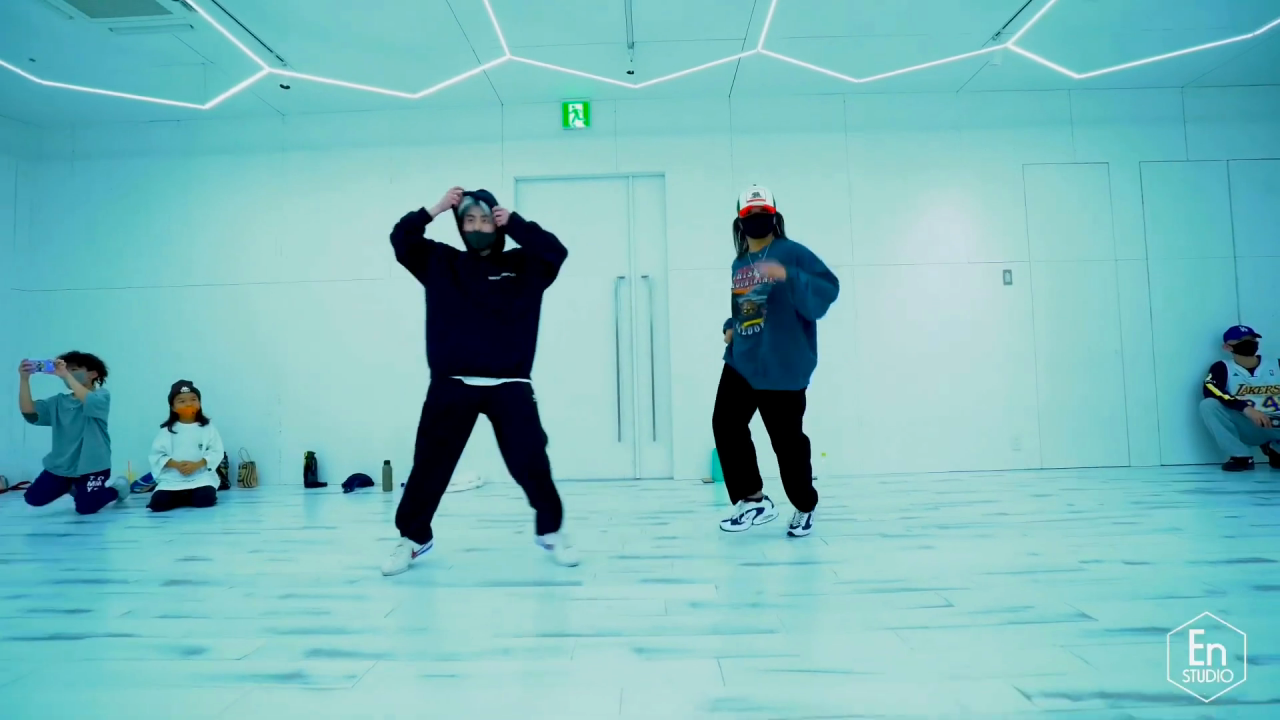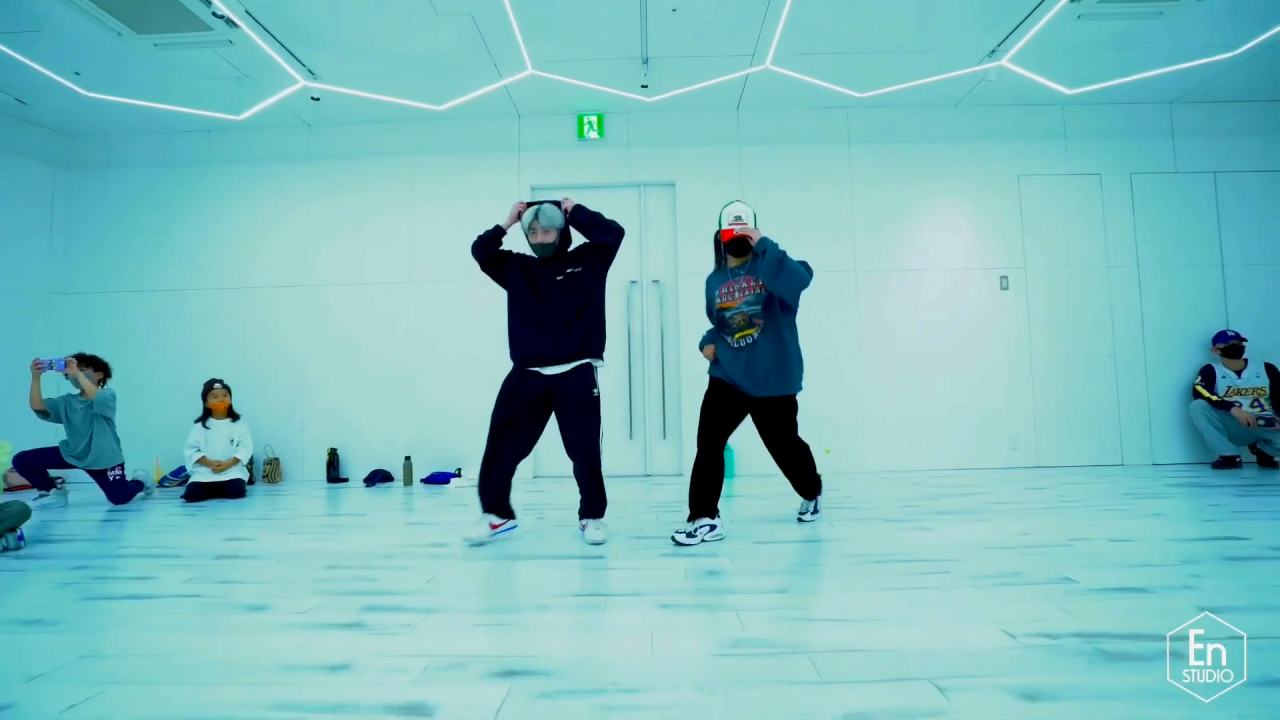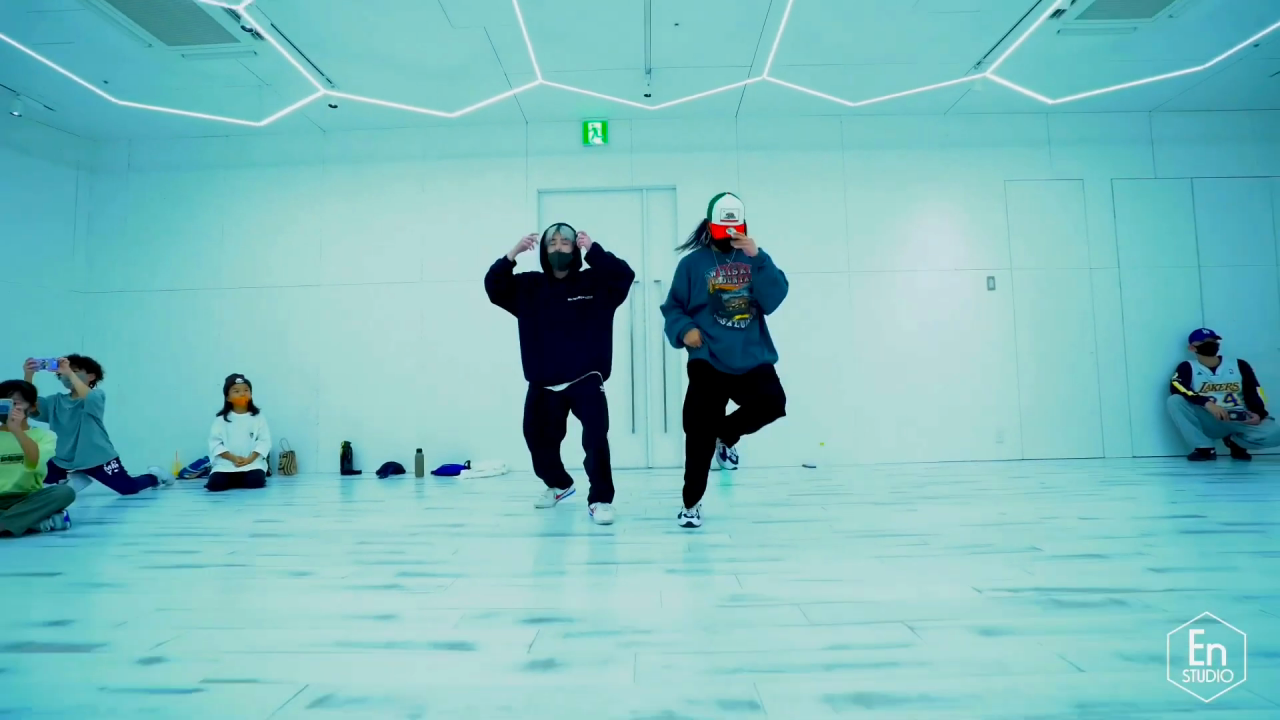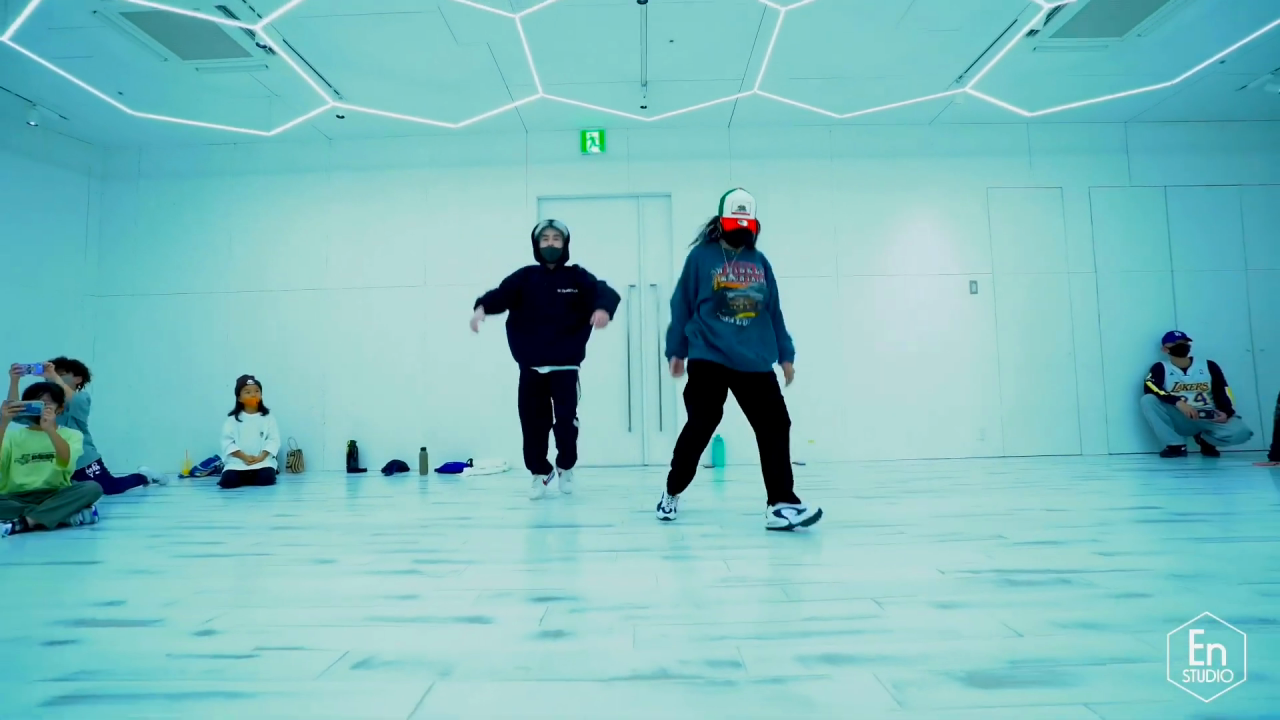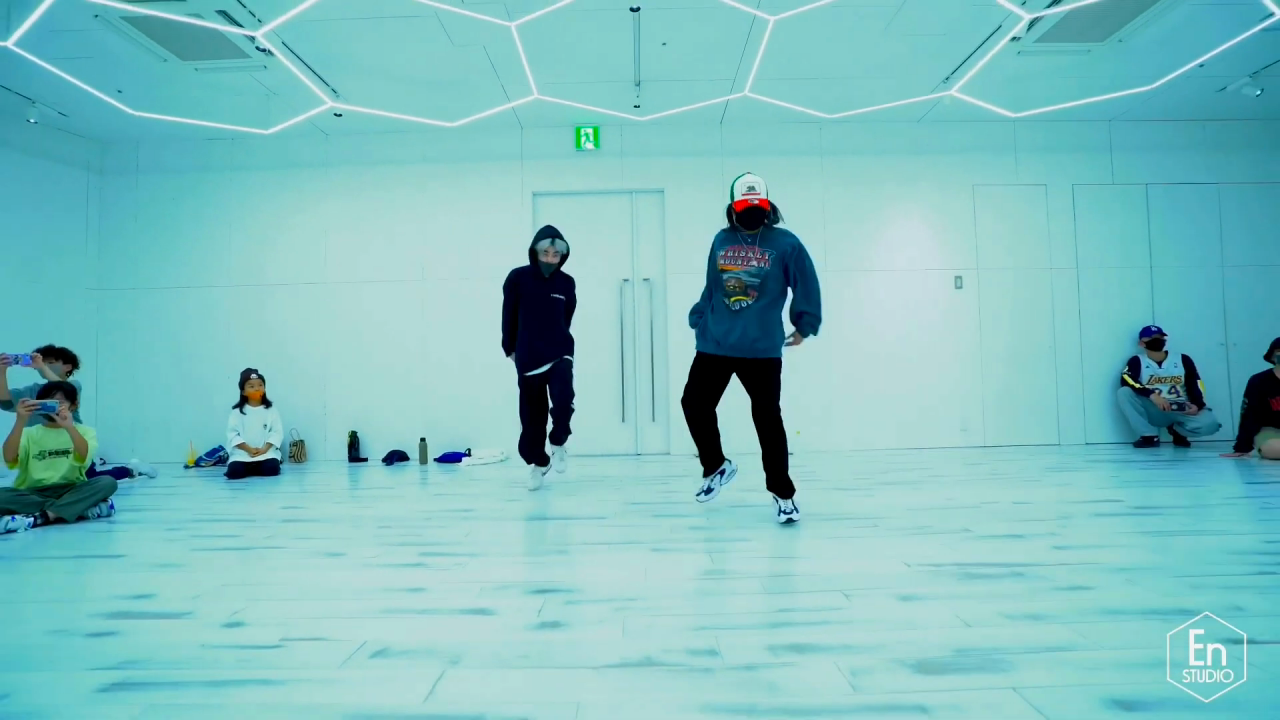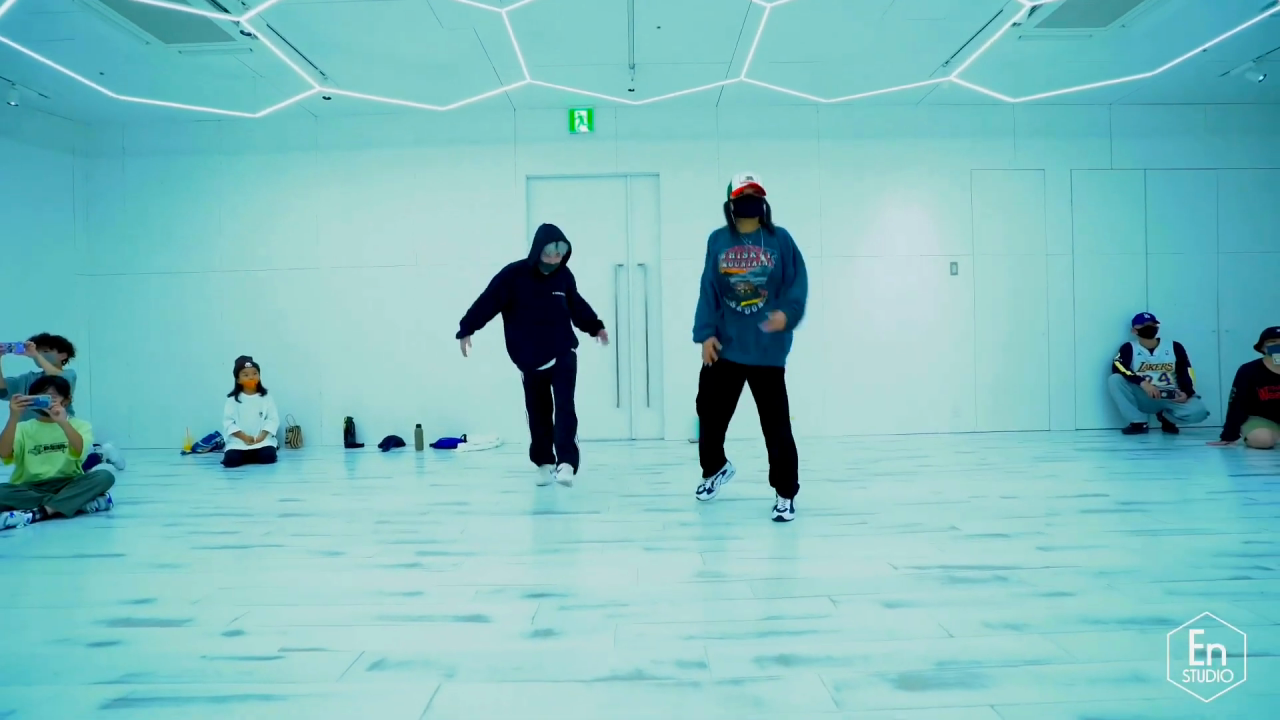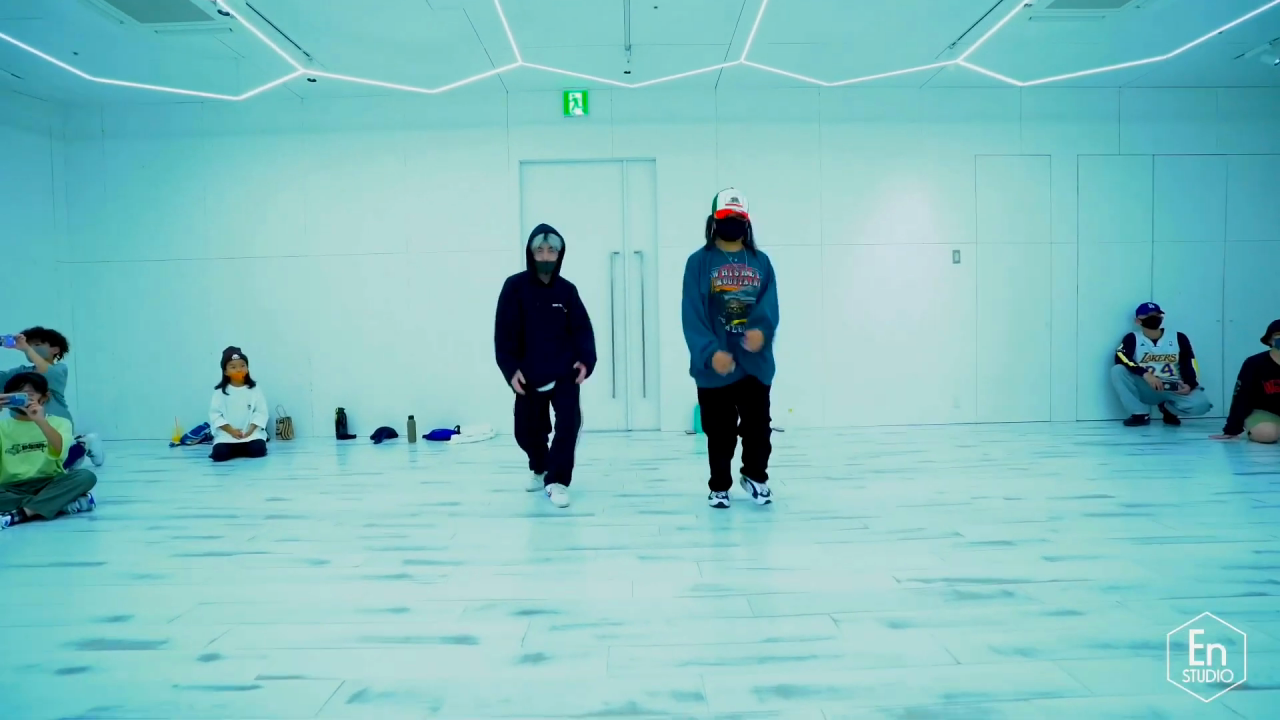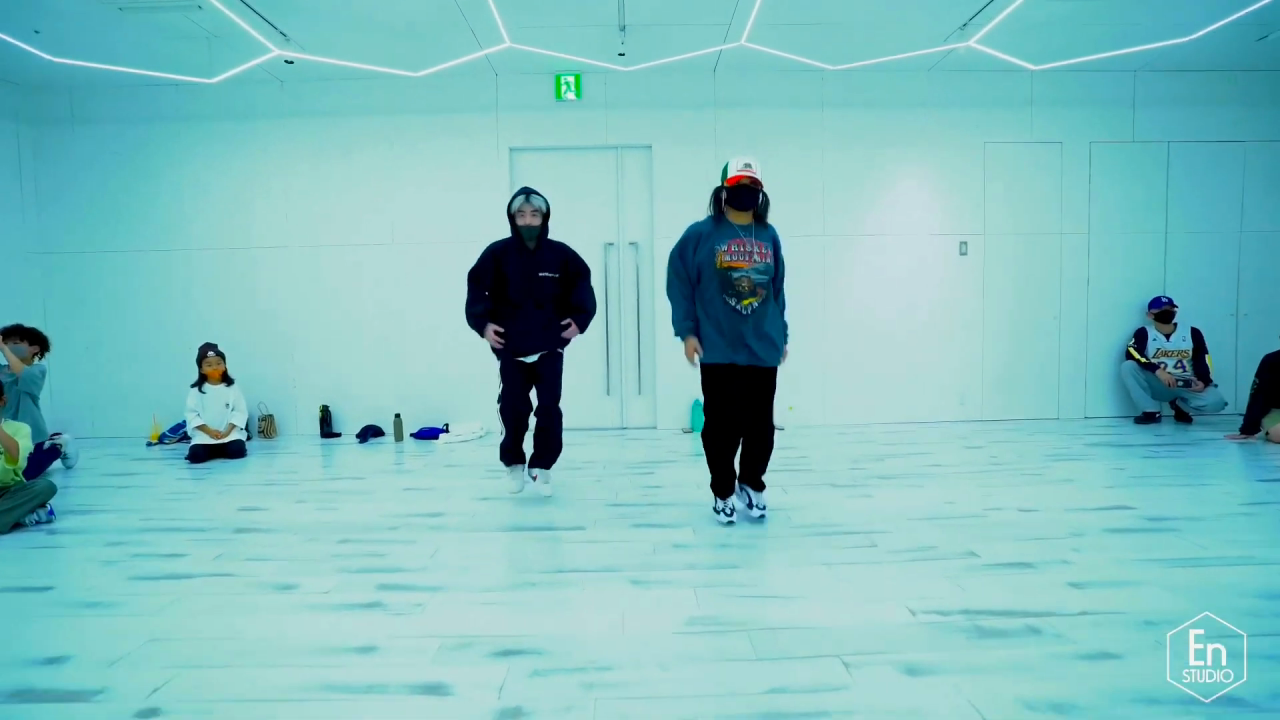
dt=0.3s
person 1, frame 1
left shoulder: (791, 253)
right shoulder: (740, 264)
left elbow: (826, 289)
left wrist: (787, 277)
right wrist: (732, 326)
left hip: (783, 367)
right hip: (740, 363)
left knee: (786, 439)
right knee: (726, 425)
left ankle: (805, 506)
right ankle: (753, 499)
person 1, frame 2
left shoulder: (770, 266)
right shoulder: (715, 279)
left elbow: (798, 280)
left wrist: (763, 245)
right wrist: (709, 342)
left hip: (774, 378)
right hip: (727, 377)
left knee: (785, 446)
right knee: (709, 442)
left ankle: (811, 495)
right ankle: (704, 519)
person 1, frame 3
left shoulder: (753, 259)
right shoulder: (693, 262)
left elbow: (773, 294)
right elbow: (673, 309)
left wrist: (756, 256)
right wrist: (684, 330)
left hip: (753, 357)
right hip: (708, 360)
left knee: (771, 404)
right knee: (700, 432)
left ankle: (726, 435)
right ankle: (691, 504)
person 1, frame 4
left shoulder: (759, 261)
right shoulder: (700, 255)
left elbow: (772, 310)
right elbow: (682, 304)
left wrist: (786, 355)
right wrist: (677, 349)
left hip: (755, 361)
right hip: (709, 356)
left knee: (775, 426)
right knee: (701, 424)
left ankle: (781, 504)
right ankle: (673, 492)
person 1, frame 5
left shoulder: (783, 242)
right shoulder: (722, 241)
left elbow: (806, 283)
left wrist: (804, 325)
right wrist: (699, 319)
left hip: (760, 347)
right hip: (715, 344)
left knee: (767, 415)
right knee: (695, 402)
left ankle: (783, 495)
right ankle: (716, 467)
person 1, frame 6
left shoulder: (780, 239)
right shoulder: (718, 240)
left elbow: (797, 286)
right elbow: (709, 293)
left wrist: (785, 314)
right wrist: (705, 333)
left hip: (766, 349)
right hip: (724, 347)
left knee: (775, 419)
right knee: (711, 412)
left ankle: (785, 493)
right ankle: (716, 468)
person 1, frame 7
left shoulder: (760, 260)
right shoulder: (700, 261)
left elbow: (768, 306)
right elbow: (693, 313)
left wrist: (762, 331)
right wrist: (710, 351)
left hip: (755, 361)
right hip: (713, 363)
left knee: (757, 427)
right knee: (720, 432)
left ankle: (755, 477)
right ankle: (719, 487)
person 1, frame 8
left shoulder: (768, 235)
right shoulder: (701, 234)
right elbow: (679, 281)
left wrist: (780, 331)
right wrist: (686, 330)
left hip: (762, 347)
right hip: (718, 347)
left knee: (761, 424)
right knee: (722, 422)
left ankle: (751, 486)
right ankle: (723, 493)
person 2, frame 1
left shoulder: (521, 265)
right shoulder: (442, 263)
left elbow: (555, 254)
right elbow: (402, 240)
left wrist: (514, 222)
right wrist: (436, 210)
left hip: (508, 382)
right hip: (453, 383)
left knee: (530, 455)
right knee: (431, 458)
left ankle: (550, 529)
right ankle: (414, 536)
person 2, frame 2
left shoulder: (586, 260)
right shoulder: (518, 268)
left elbow: (613, 235)
right elbow: (482, 252)
left wrist: (576, 212)
right wrist: (507, 223)
left hip: (576, 372)
right hip: (528, 373)
left knee: (584, 446)
right knee: (503, 440)
left ankle: (592, 516)
right ankle: (497, 514)
person 2, frame 3
left shoulder: (593, 282)
right shoulder: (530, 286)
left elbow: (625, 277)
right elbow: (494, 288)
left wrist: (593, 250)
right wrist: (511, 256)
left hip: (585, 379)
right hip: (543, 383)
left knee: (595, 436)
right knee: (540, 440)
left ankle: (600, 500)
right ankle: (558, 484)
person 2, frame 4
left shoulder: (577, 277)
right shoulder: (525, 277)
left elbow: (606, 293)
right elbow: (501, 296)
left wrist: (604, 308)
right wrist: (482, 308)
left hip: (565, 364)
right hip: (532, 365)
left knee: (565, 421)
right knee: (533, 422)
left ankle: (565, 467)
right ankle: (541, 472)
person 2, frame 5
left shoulder: (566, 282)
right shoulder: (518, 278)
right elbow: (510, 316)
right wrist: (512, 348)
left hip: (559, 356)
right hip: (529, 360)
left knee: (563, 403)
right knee: (533, 415)
left ankle: (558, 441)
right ankle: (537, 462)
person 2, frame 6
left shoulder: (564, 275)
right shoulder: (513, 275)
left elbow: (576, 303)
right elbow: (487, 303)
left wrist: (595, 326)
right wrist: (466, 330)
left hip: (563, 353)
right hip: (530, 358)
left knee: (564, 406)
right knee: (538, 413)
person 2, frame 7
left shoulder: (566, 290)
right shoulder: (515, 286)
left elbow: (581, 329)
right elbow: (505, 330)
left wrist: (585, 361)
right wrist: (510, 370)
left hip: (565, 374)
right hip: (529, 375)
left knee: (568, 427)
right knee: (528, 433)
right ankle: (541, 468)
person 2, frame 8
left shoulder: (559, 254)
right shoulder: (498, 253)
left elbow: (582, 285)
right elbow: (476, 288)
left wrist: (580, 318)
right wrist: (482, 322)
left hip: (549, 346)
right hip: (512, 347)
left knee: (549, 406)
right knee: (513, 406)
left ankle: (540, 466)
right ankle: (514, 462)
